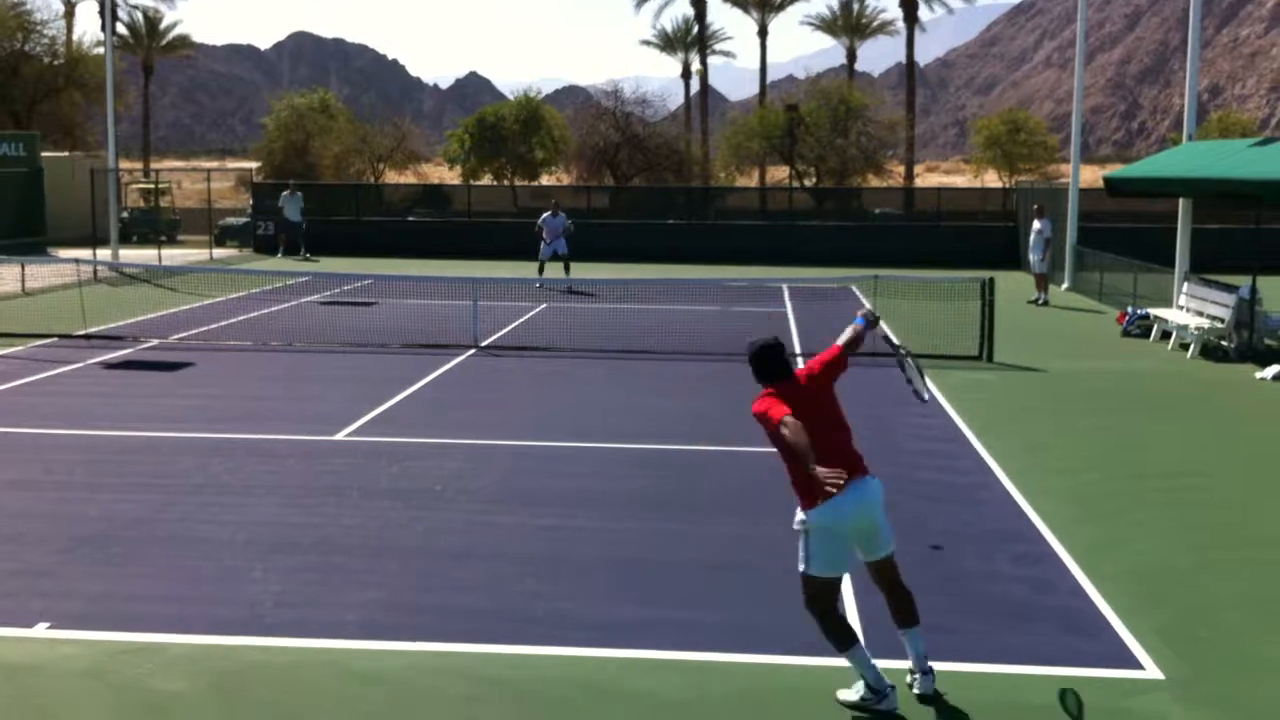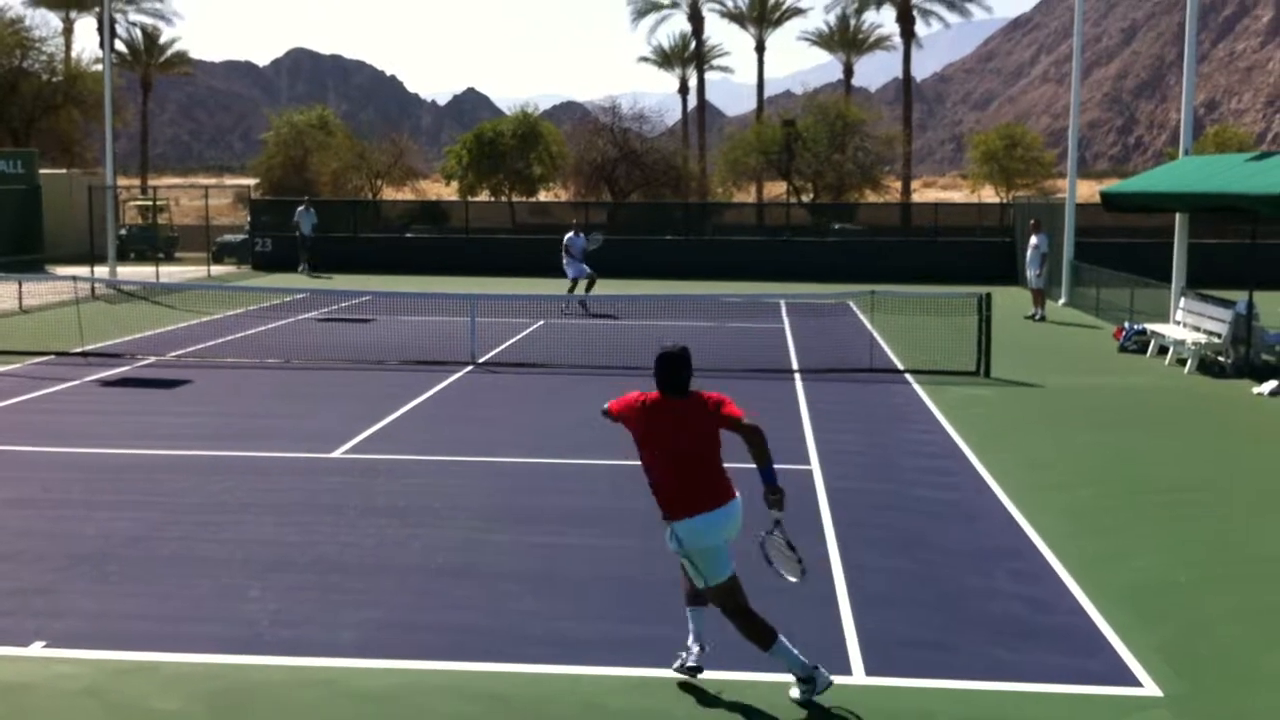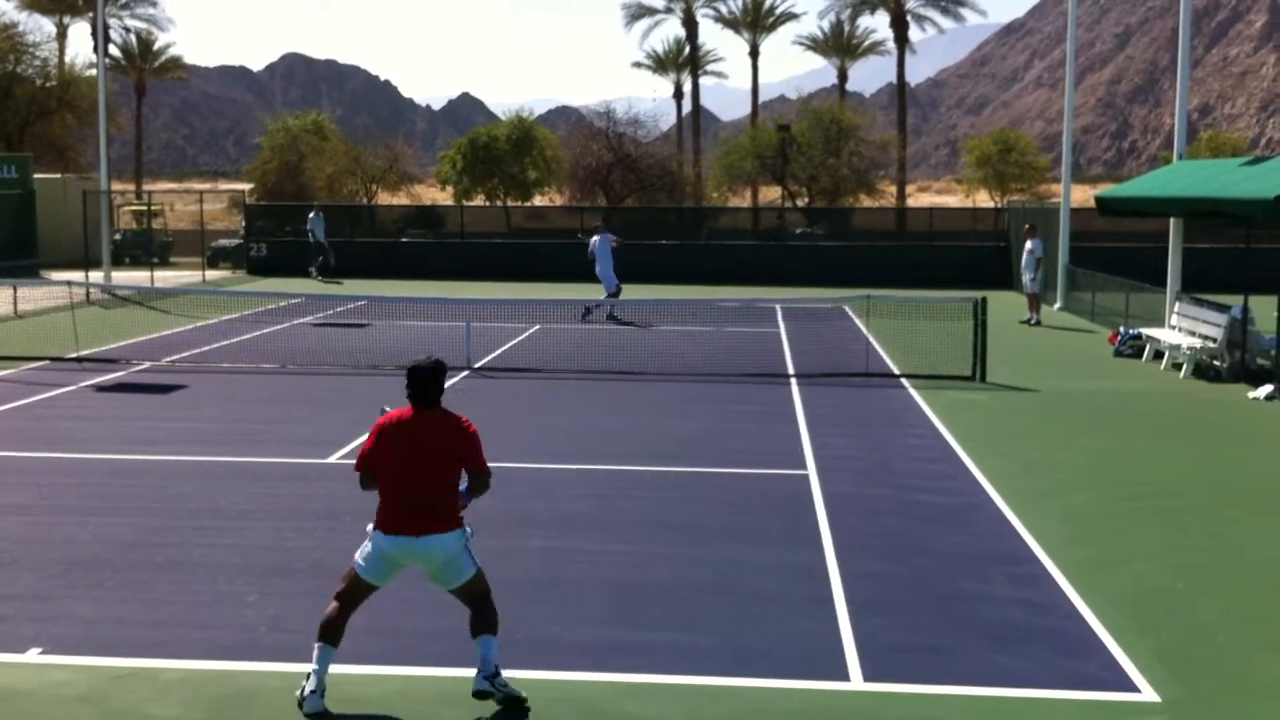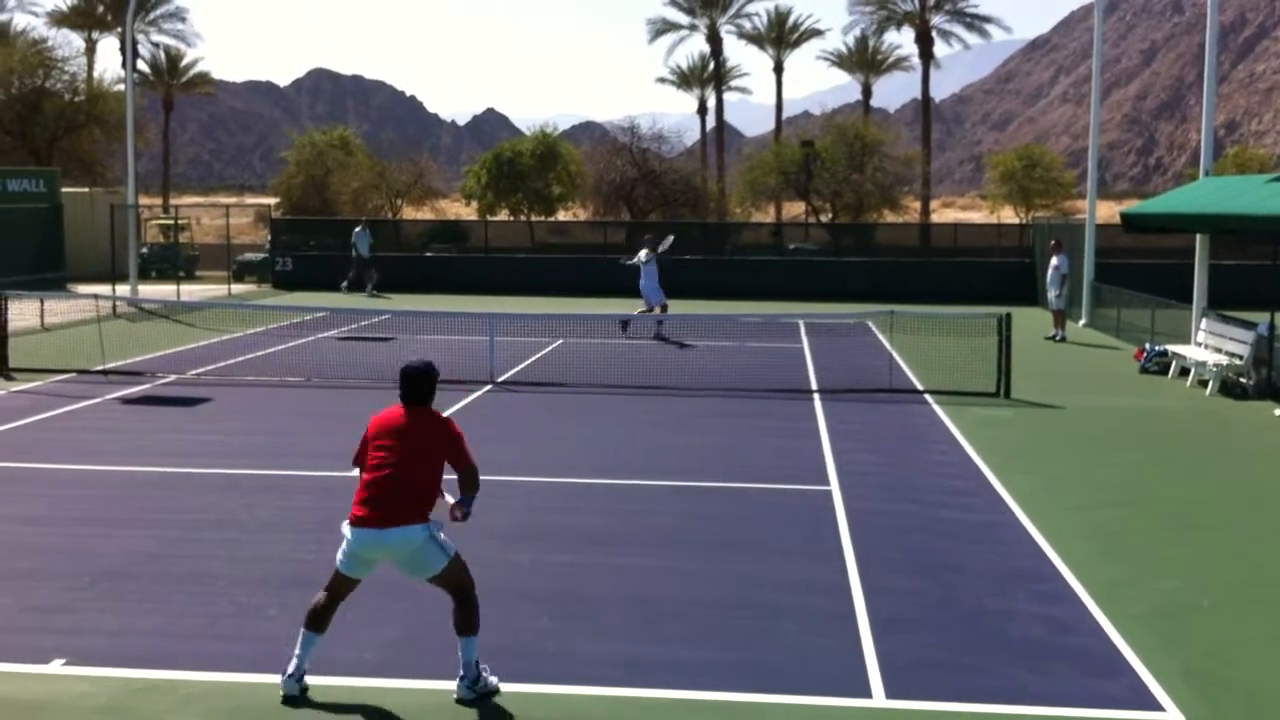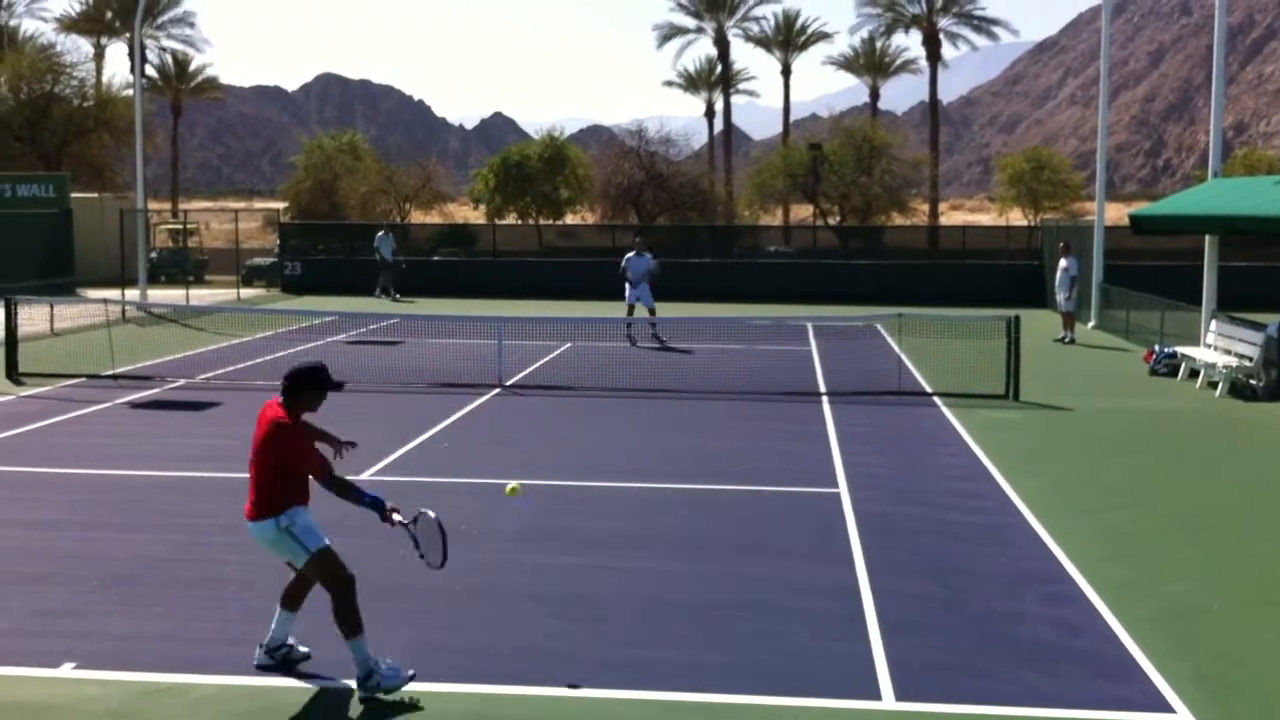
dt=0.5s
person 1, frame 1
left shoulder: (765, 405)
right shoulder: (814, 375)
left elbow: (791, 427)
right elbow: (851, 338)
left wrist: (814, 468)
right wrist: (865, 319)
left hip: (826, 512)
right hip: (866, 491)
left knee: (822, 604)
right knee: (890, 583)
left ankle: (876, 687)
right ankle: (922, 671)
person 1, frame 2
left shoulder: (639, 408)
right shoulder: (711, 403)
left elbow: (608, 409)
right elbow: (752, 432)
right wrist: (772, 484)
left hip: (691, 525)
right hip: (728, 508)
left knee: (733, 606)
right knee: (693, 571)
left ankle: (807, 674)
right ankle: (695, 651)
person 1, frame 3
left shoulder: (385, 425)
right shoulder: (460, 428)
left elbow: (365, 481)
right elbow: (481, 483)
right wrist: (463, 496)
left hip: (390, 538)
right hip: (443, 539)
left knee: (344, 601)
right knee: (481, 600)
left ankle: (315, 688)
right ankle: (488, 674)
person 1, frame 4
left shoulder: (378, 422)
right shoulder: (444, 428)
right elbow: (470, 477)
right wrist: (465, 504)
left hip: (363, 529)
right hip: (410, 532)
left knee: (333, 593)
right knee: (464, 589)
left ankle: (295, 672)
right ankle: (471, 677)
person 1, frame 5
left shoulder: (277, 410)
right shoulder: (289, 432)
right elbow: (331, 481)
left wrist: (330, 439)
right wrist: (377, 504)
left hip: (269, 515)
right hip: (278, 520)
left knee: (308, 572)
right knee: (342, 583)
left ankle: (273, 648)
right ankle: (369, 673)
